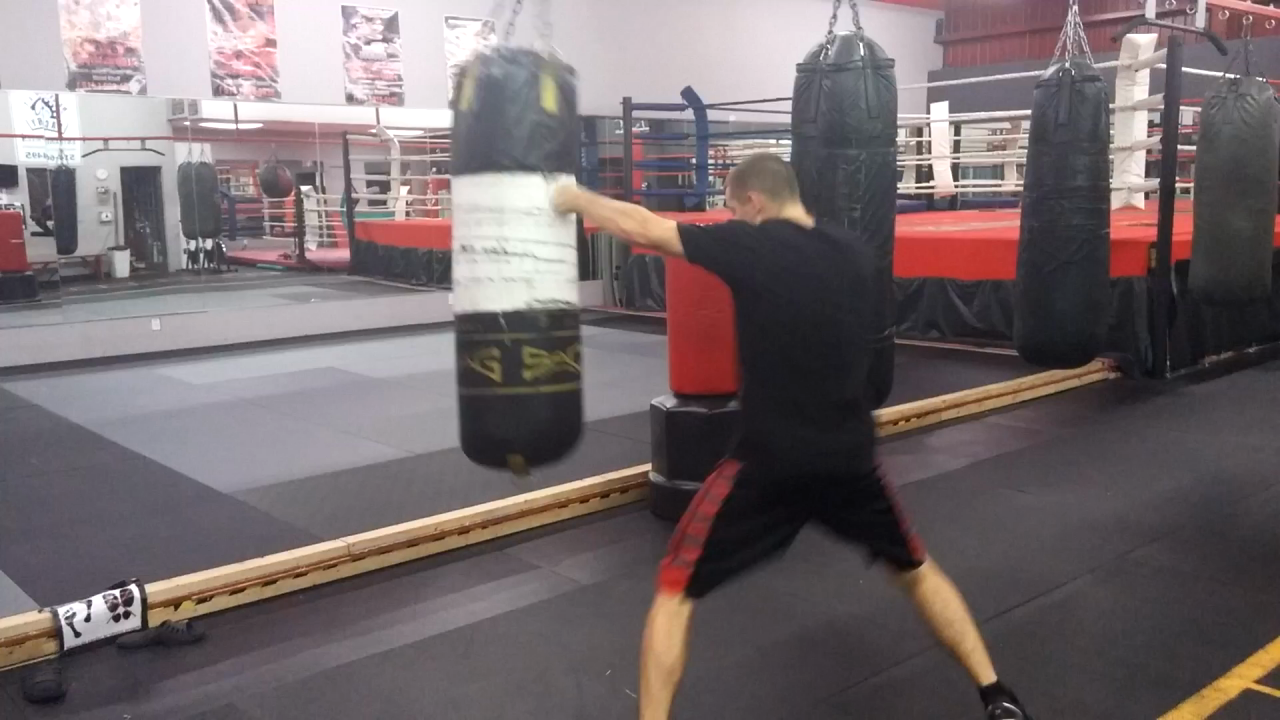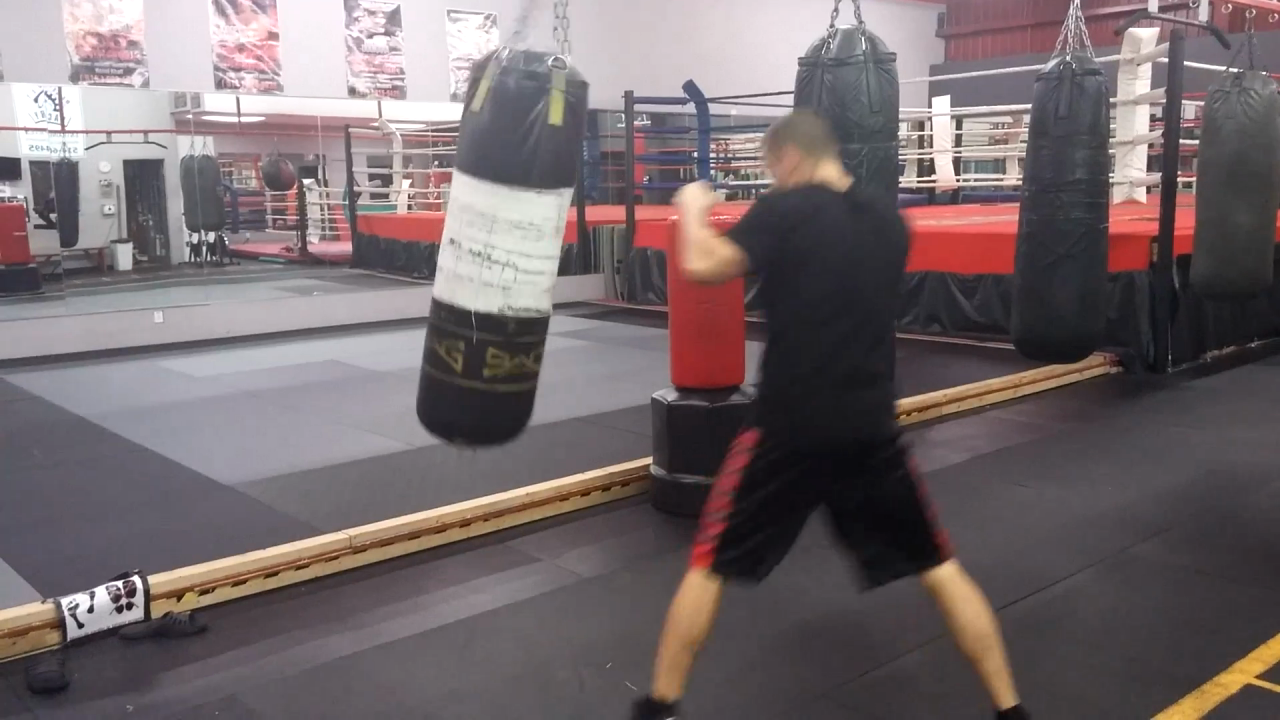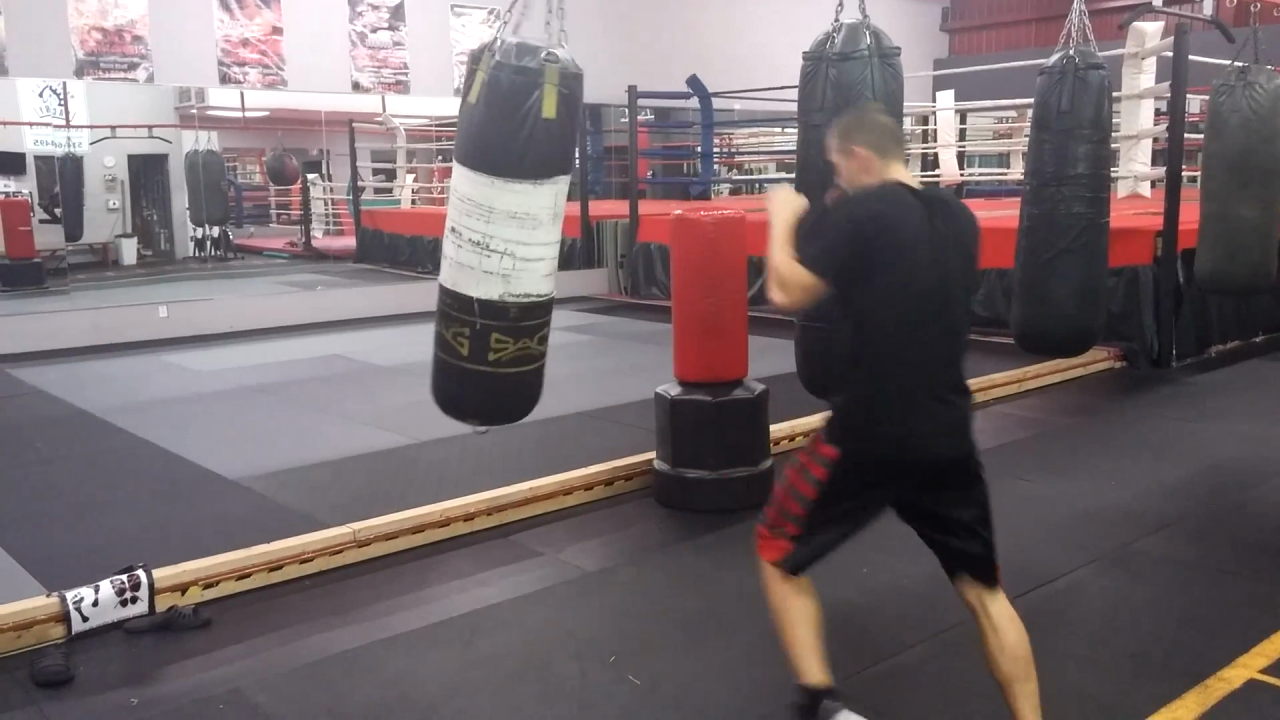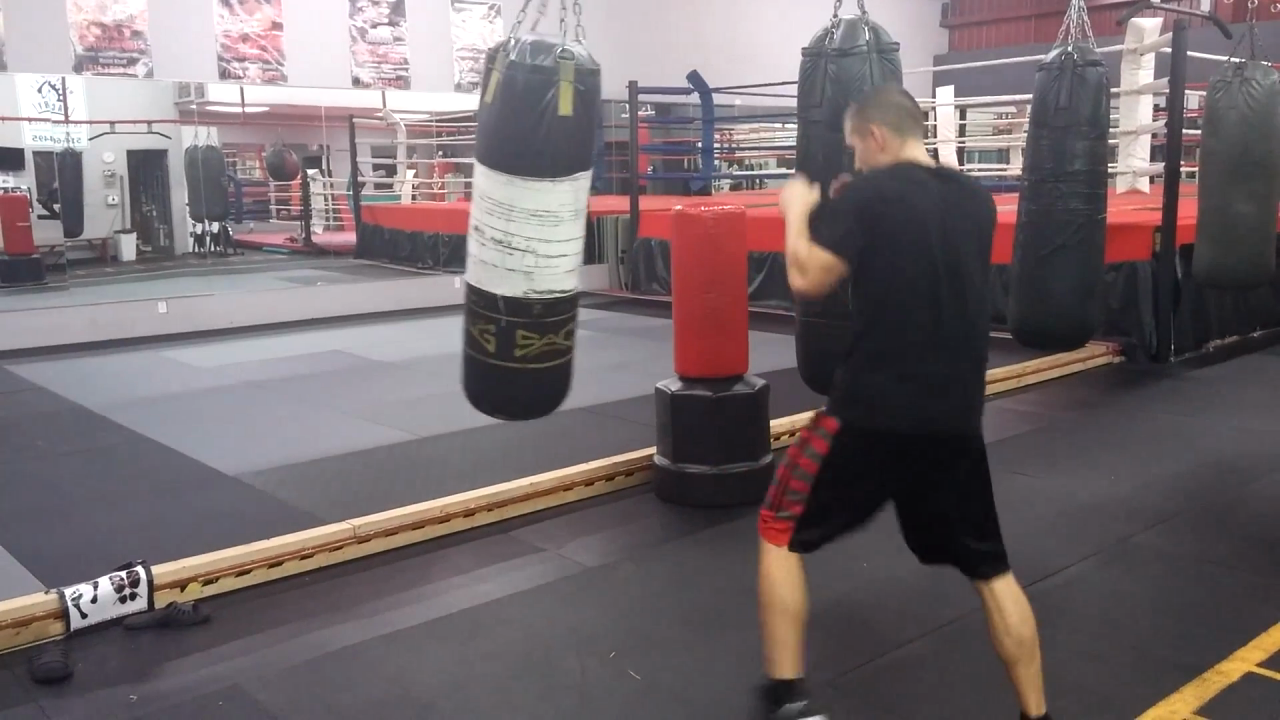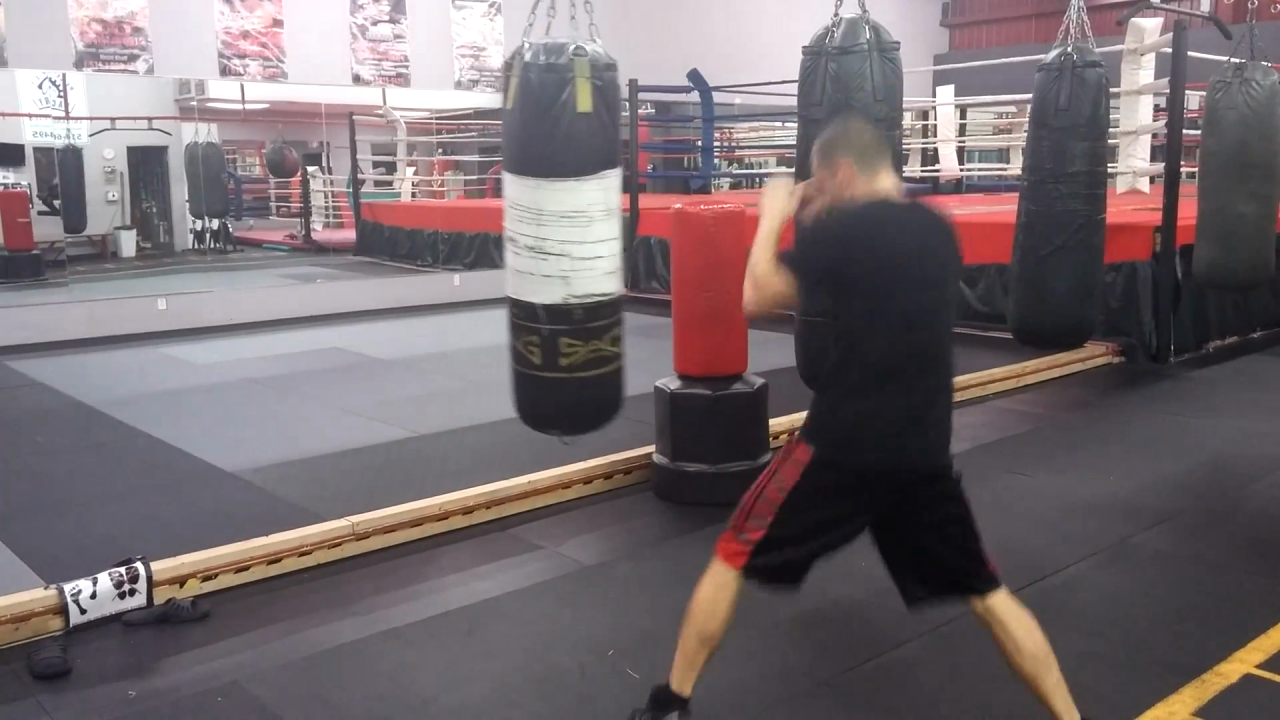
dt=0.2s
person 1, frame 1
left shoulder: (747, 244)
right shoulder: (851, 252)
left elbow: (643, 229)
left wrist: (576, 198)
left hip: (767, 461)
right hip: (848, 454)
left knee: (672, 589)
right knee: (912, 571)
person 1, frame 2
left shoulder: (784, 212)
right shoulder: (890, 223)
left elbow: (702, 265)
left wrist: (694, 207)
left hip: (791, 427)
right hip: (870, 427)
left knee: (709, 563)
right knee: (936, 569)
person 1, frame 3
left shoulder: (853, 215)
right shoulder: (960, 220)
left elbow: (787, 294)
left wrist: (783, 219)
left hip: (865, 434)
right hip: (948, 436)
left knee: (778, 552)
right knee: (982, 588)
person 1, frame 4
left shoulder: (868, 192)
right shoulder: (976, 200)
left elbow: (807, 281)
left wrist: (798, 212)
left hip: (870, 413)
right hip: (955, 417)
left knee: (780, 535)
right knee: (989, 573)
person 1, frame 5
left shoulder: (840, 229)
right shoulder: (938, 231)
left elbow: (760, 297)
left wrist: (771, 217)
left hip: (842, 446)
right hip: (924, 453)
left knee: (729, 558)
right knee: (987, 595)
